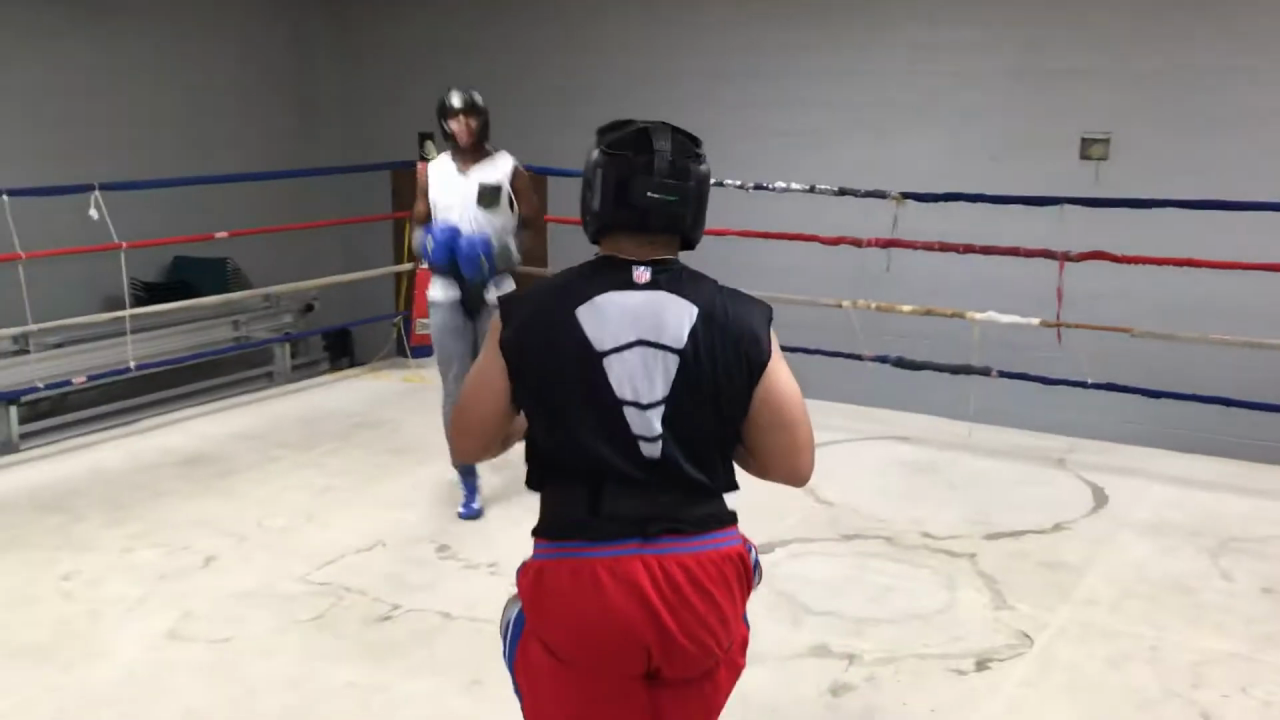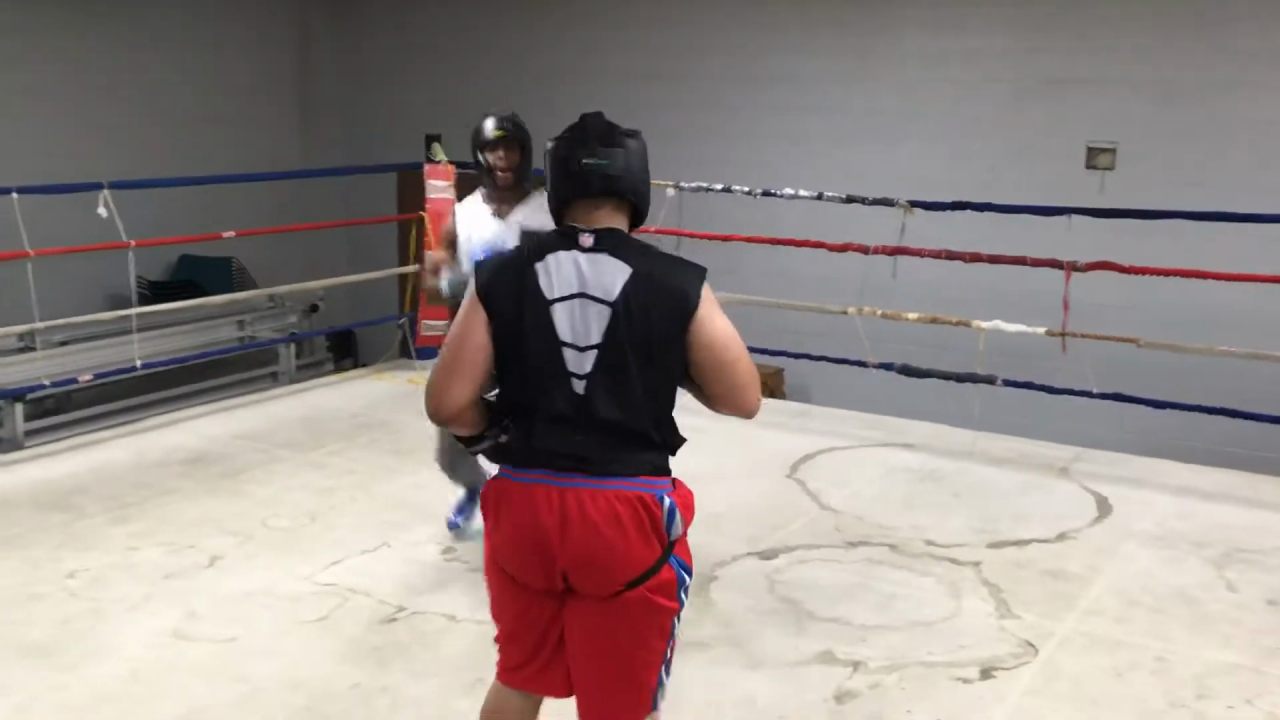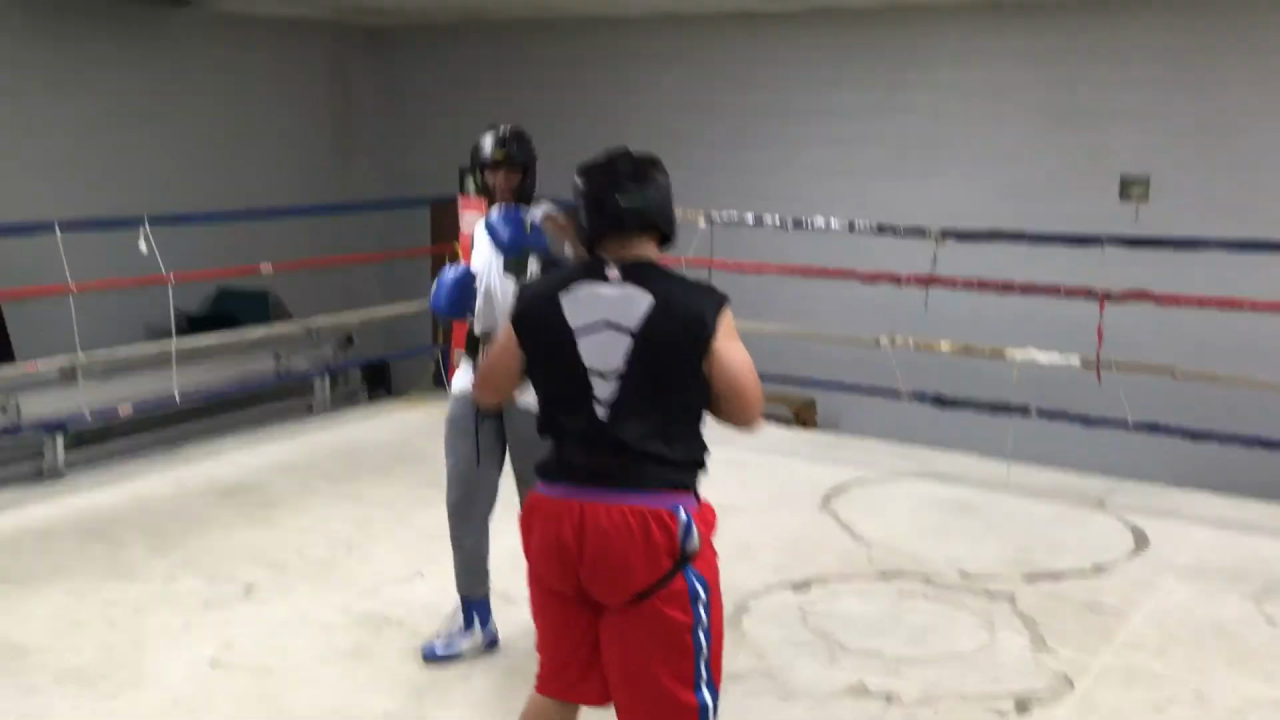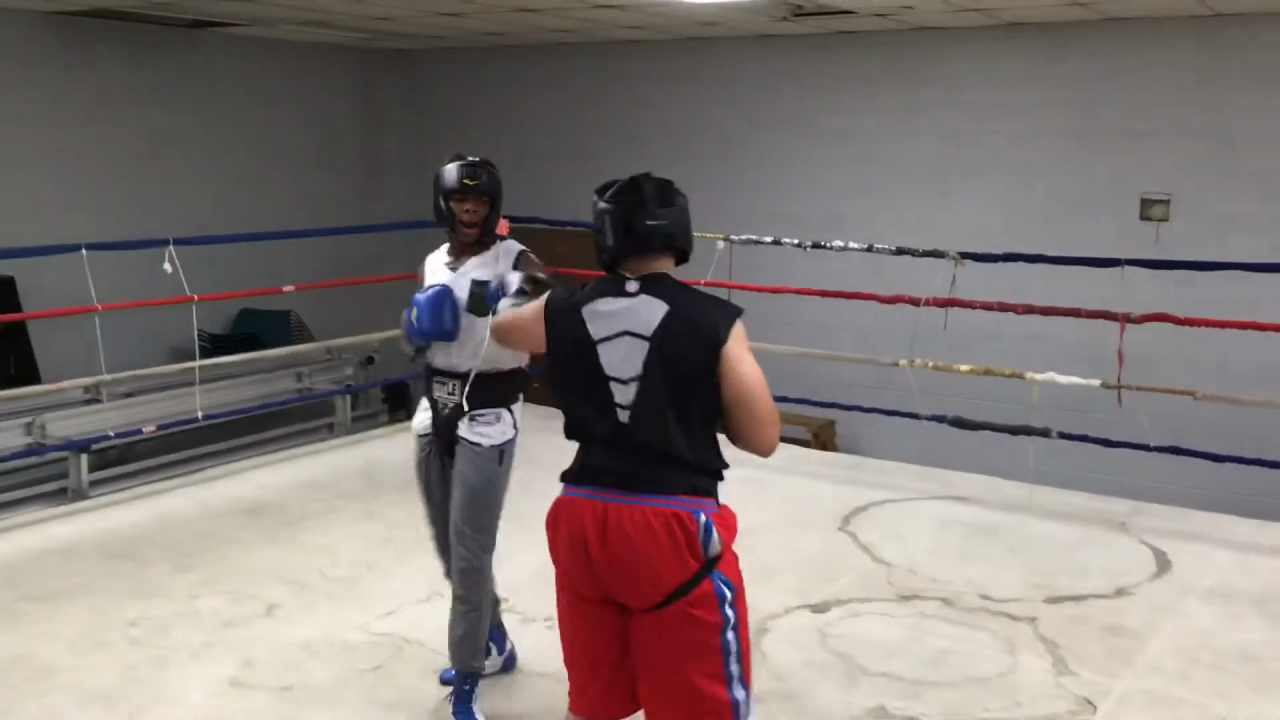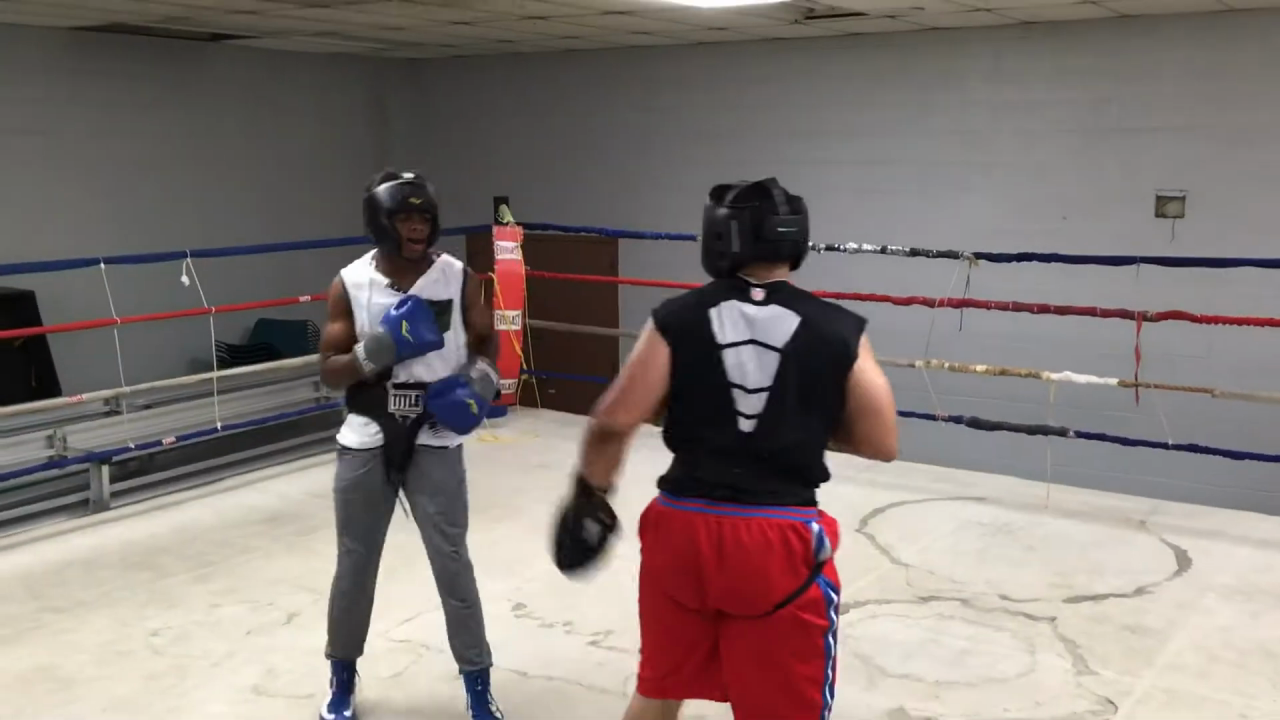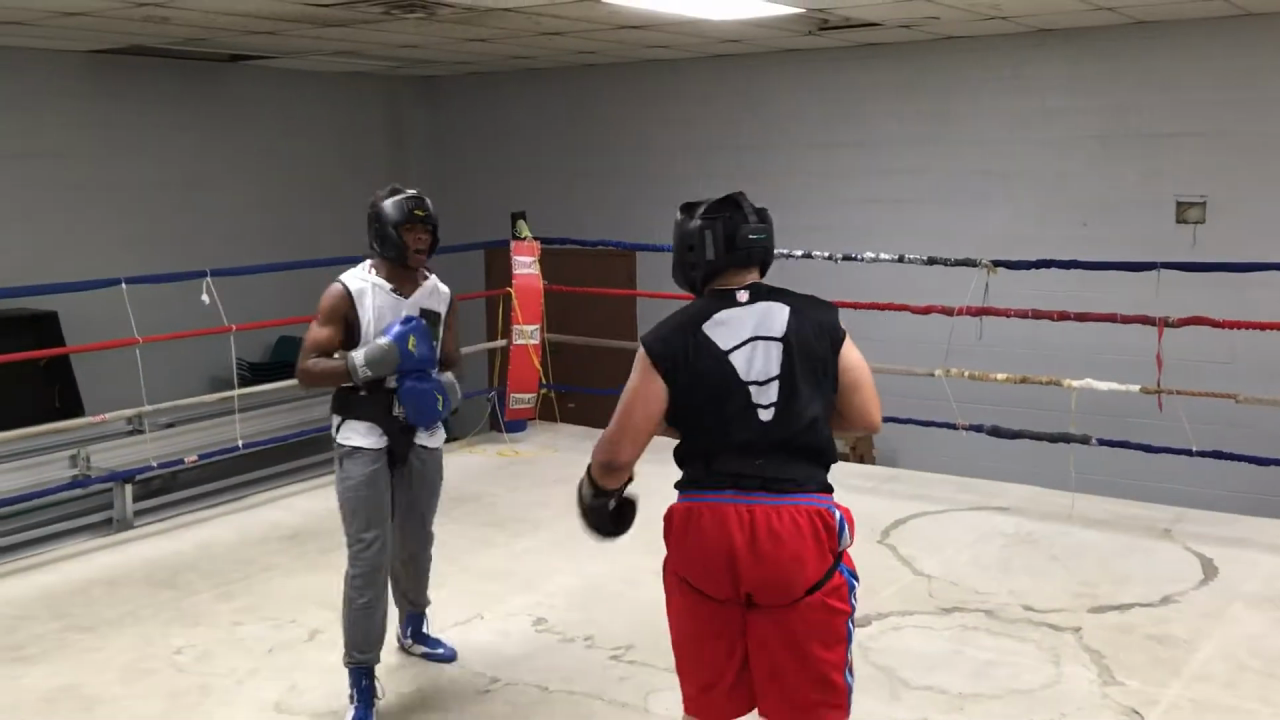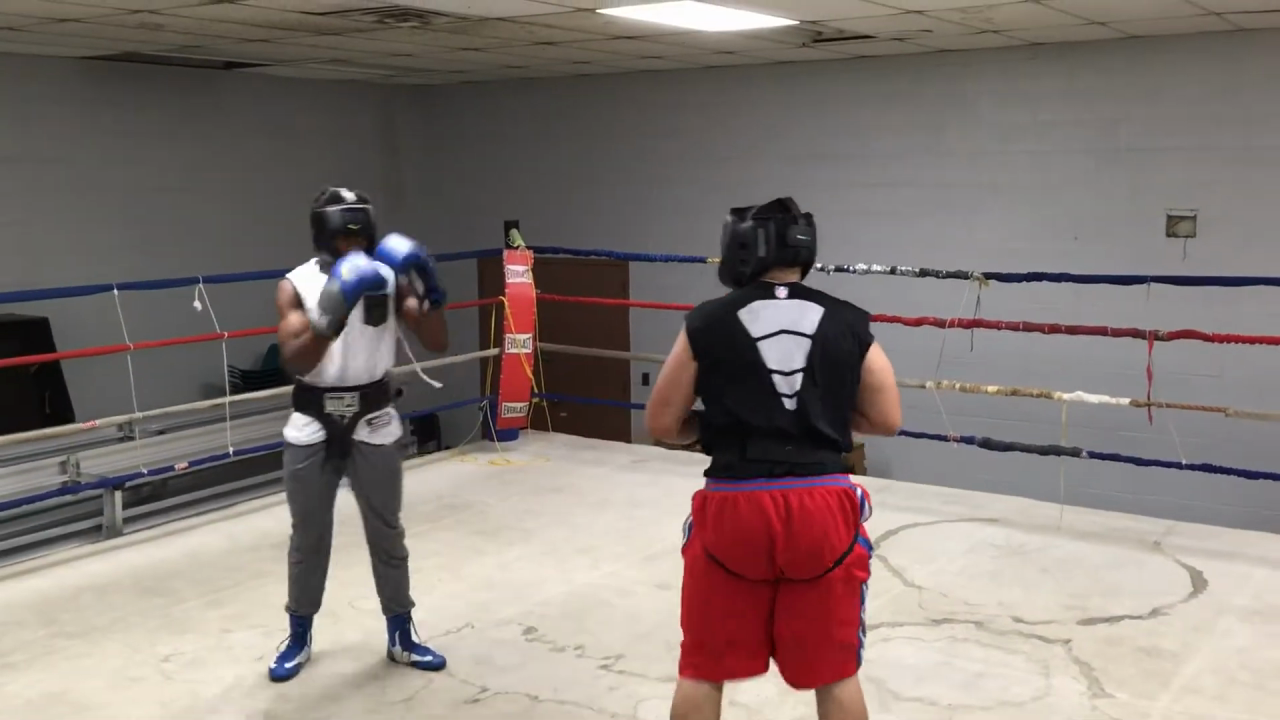
dt=0.5s
person 1, frame 1
left shoulder: (528, 317)
right shoulder: (742, 322)
left elbow: (470, 445)
right elbow: (793, 464)
left hip: (578, 586)
right hip: (704, 578)
person 1, frame 2
left shoulder: (502, 276)
right shoulder: (679, 283)
left elbow: (447, 404)
right elbow: (743, 399)
left hip: (524, 503)
right hip: (630, 508)
person 1, frame 3
left shoulder: (539, 302)
right shoulder: (699, 308)
left elbow: (489, 392)
right elbow: (745, 412)
left hip: (559, 516)
right hip: (653, 526)
person 1, frame 4
left shoulder: (566, 313)
right shoulder: (715, 321)
left elbow: (504, 328)
right elbow: (762, 439)
left wrist: (517, 298)
left hip: (585, 521)
right hip: (677, 528)
person 1, frame 5
left shoulder: (678, 319)
right shoulder: (839, 332)
left elbow: (613, 423)
right elbow: (882, 445)
left wrist: (588, 495)
left hip: (682, 529)
right hip: (782, 542)
person 1, frame 6
left shoulder: (670, 341)
right shoulder: (817, 320)
left elbow: (616, 454)
right elbow: (865, 418)
left wrist: (598, 485)
left hip: (705, 529)
right hip: (801, 528)
person 1, frame 7
left shoulder: (707, 323)
right shoulder: (849, 324)
left elbow: (661, 424)
right elbow: (887, 420)
left hip: (733, 511)
right hip: (823, 509)
left knee: (702, 671)
right knee: (834, 674)
person 2, frame 1
left shoulder: (509, 170)
right shoulder: (431, 173)
left elbow: (533, 224)
right elbow: (419, 223)
left wrist: (504, 248)
right wrist: (426, 243)
left hip: (493, 286)
right hip: (447, 290)
right knee: (457, 386)
right ankle: (467, 481)
person 2, frame 2
left shoulder: (553, 210)
right shoulder: (461, 216)
right elbow: (434, 282)
right wrist: (457, 282)
right knee: (451, 453)
right ankle: (477, 490)
person 2, frame 3
left shoulder: (544, 221)
right shoulder: (484, 227)
left wrist: (544, 246)
right wrist: (453, 294)
left hip: (531, 383)
right hip: (476, 376)
right knee: (464, 502)
right ankle: (476, 621)
person 2, frame 4
left shoulder: (516, 261)
right shoulder: (432, 264)
right wrist: (415, 327)
left hip: (487, 424)
right hip: (434, 417)
left knee: (469, 556)
right knee: (452, 551)
right ankle: (492, 644)
person 2, frame 5
left shoulder: (457, 278)
right shoulder: (350, 284)
left elbow: (486, 341)
right elbow: (330, 372)
left wrist: (478, 383)
right wrist: (373, 352)
left hip: (435, 437)
right hip: (366, 436)
left knee: (452, 562)
right knee: (355, 564)
person 2, frame 6
left shoulder: (440, 295)
right shoulder: (347, 292)
right elbow: (307, 374)
left wrist: (445, 385)
right wrist: (368, 360)
left hip: (422, 432)
right hip: (362, 434)
left knee: (416, 540)
right knee: (366, 554)
left ankle: (412, 627)
person 2, frame 7
left shoulder: (391, 279)
right shoulder: (296, 285)
left elbow: (436, 342)
right elbow: (296, 361)
left wrist: (431, 290)
right wrist: (331, 312)
left hip: (373, 424)
right hip: (313, 426)
left knee: (386, 533)
right knee: (308, 535)
left ankle: (400, 636)
right ankle: (298, 637)
